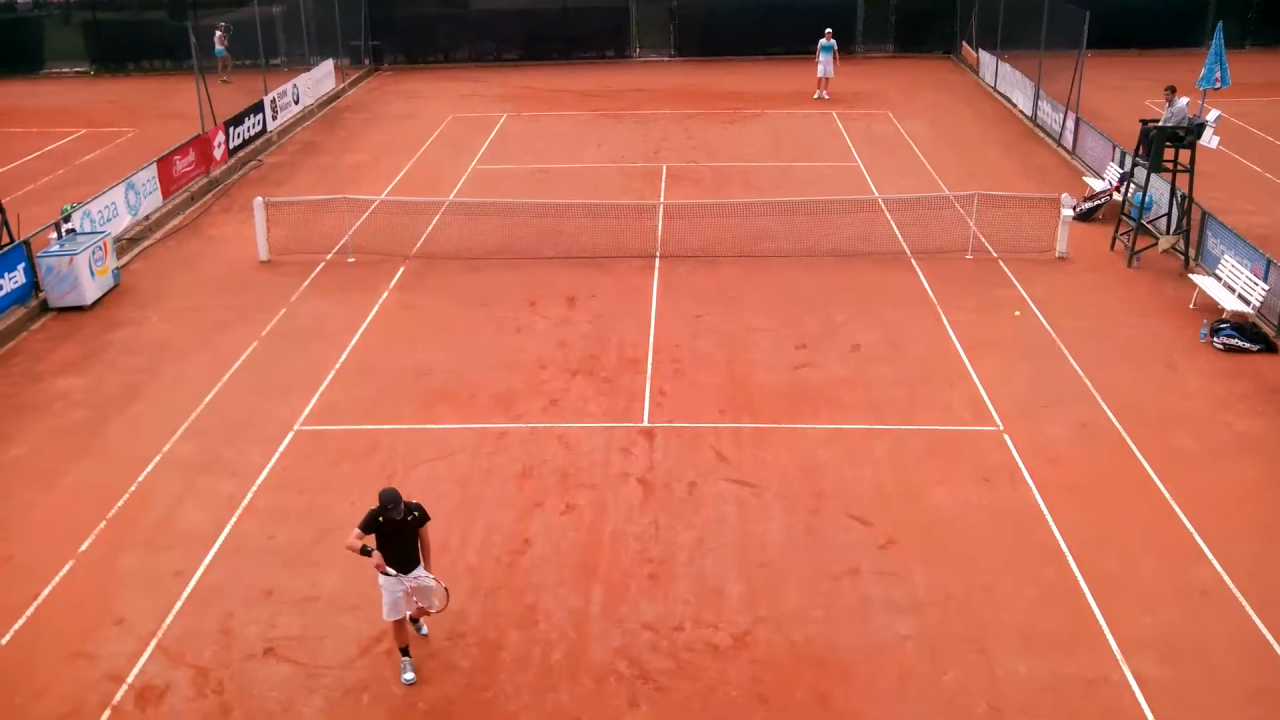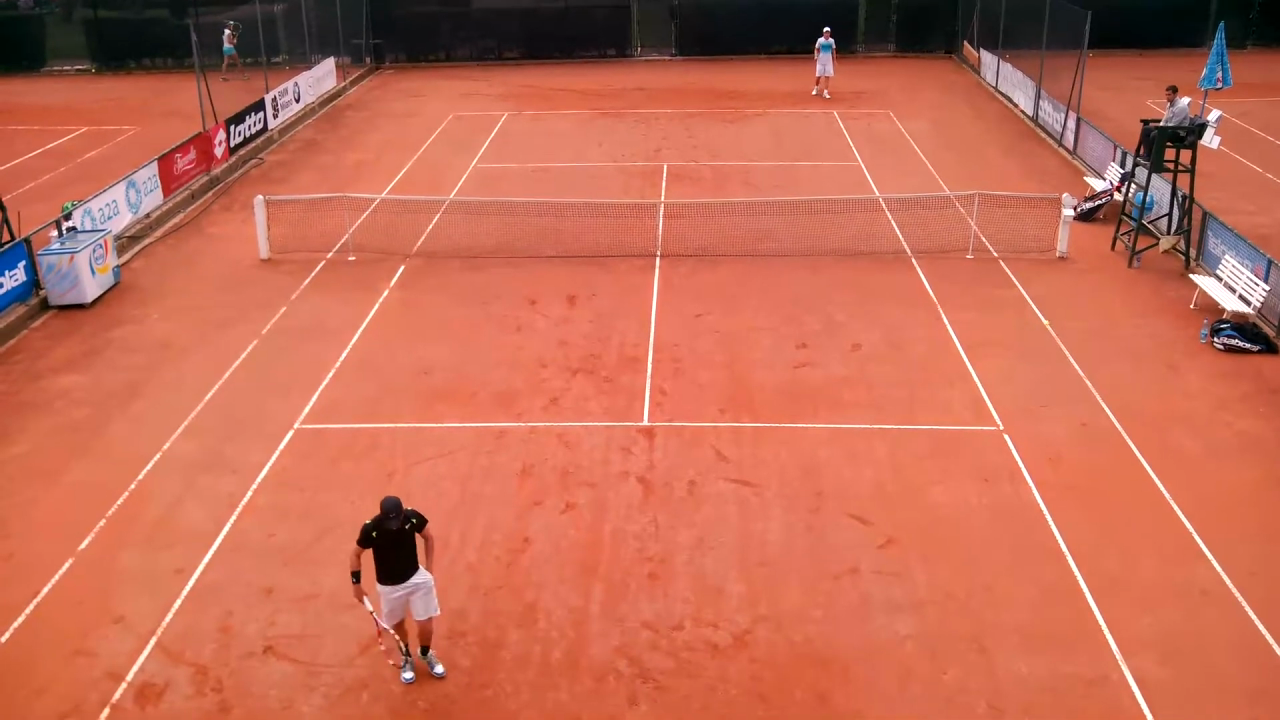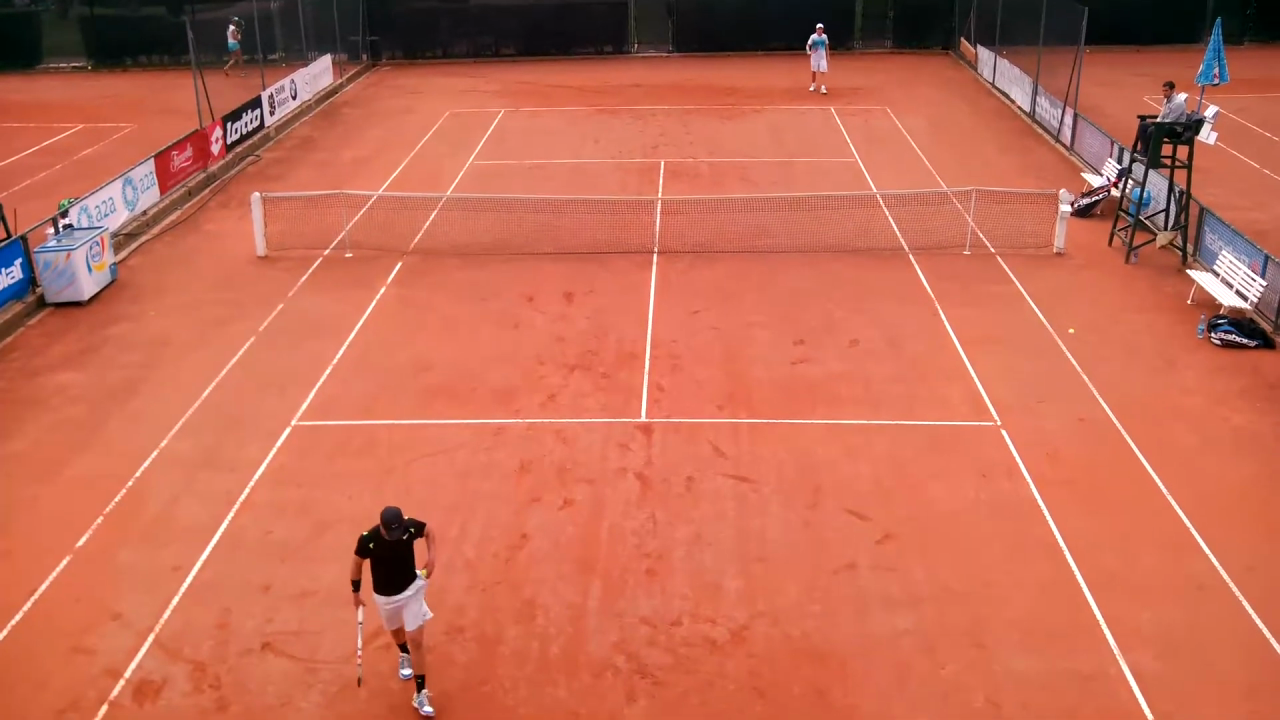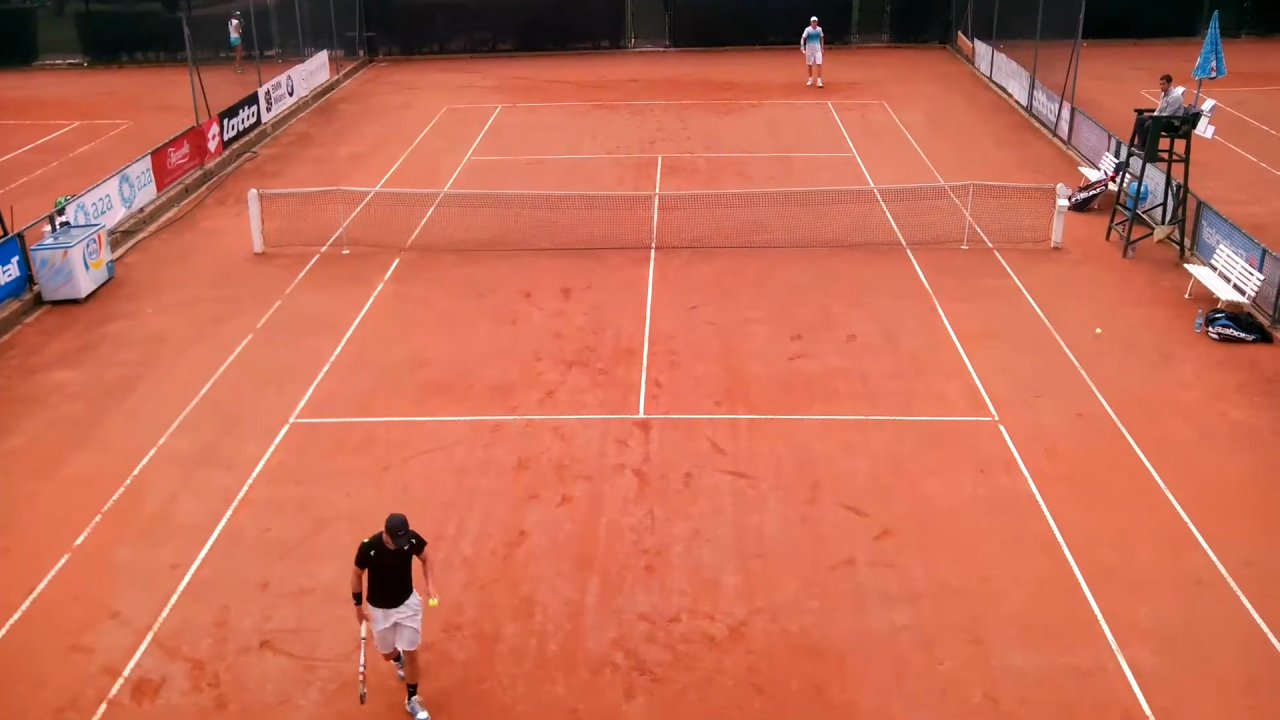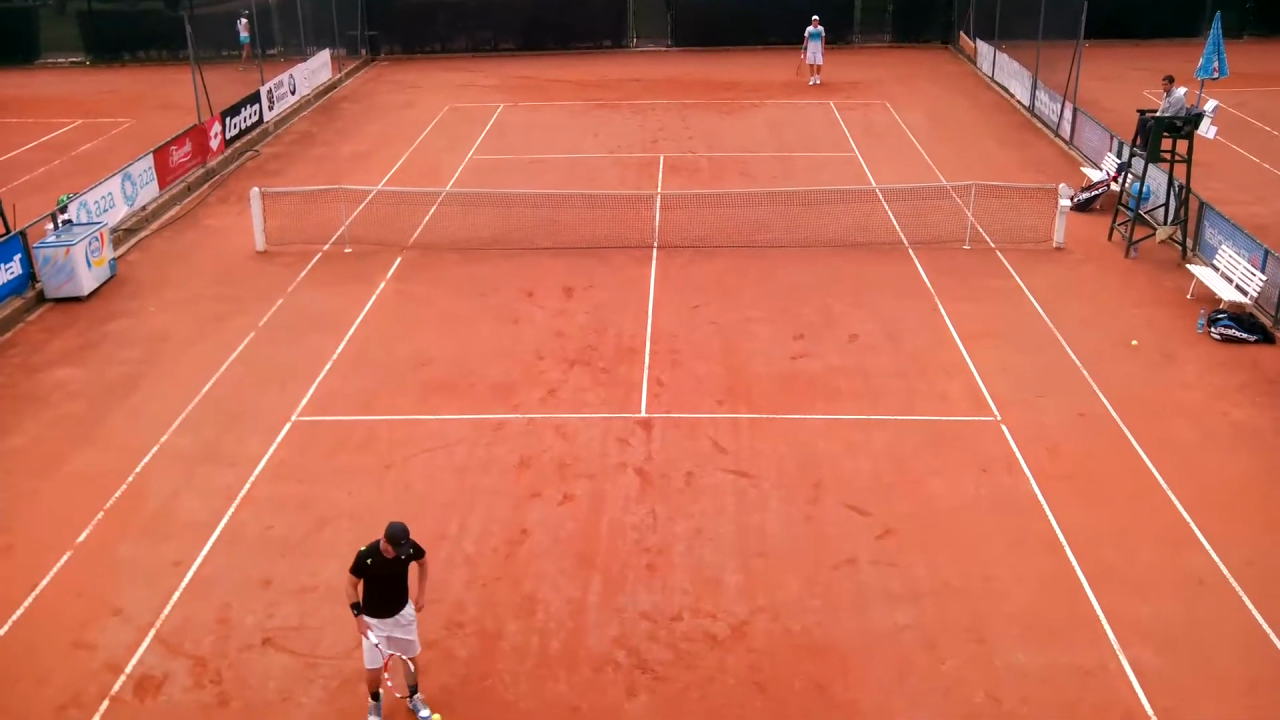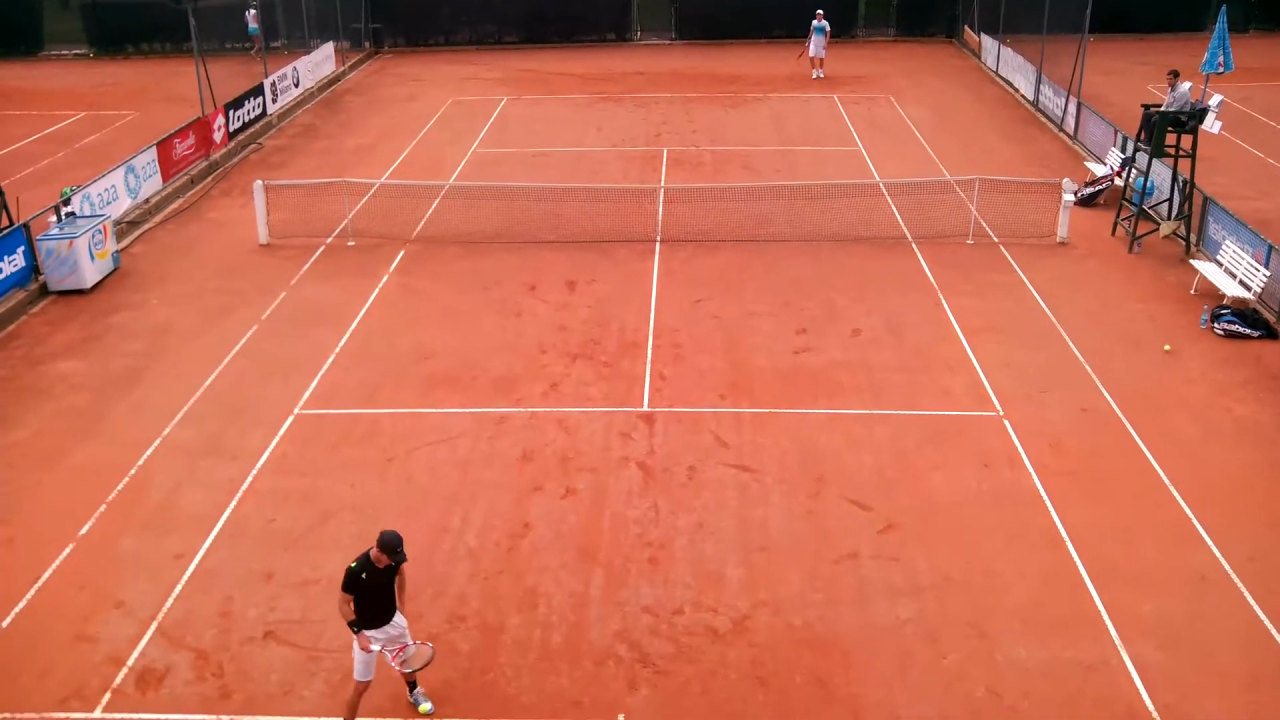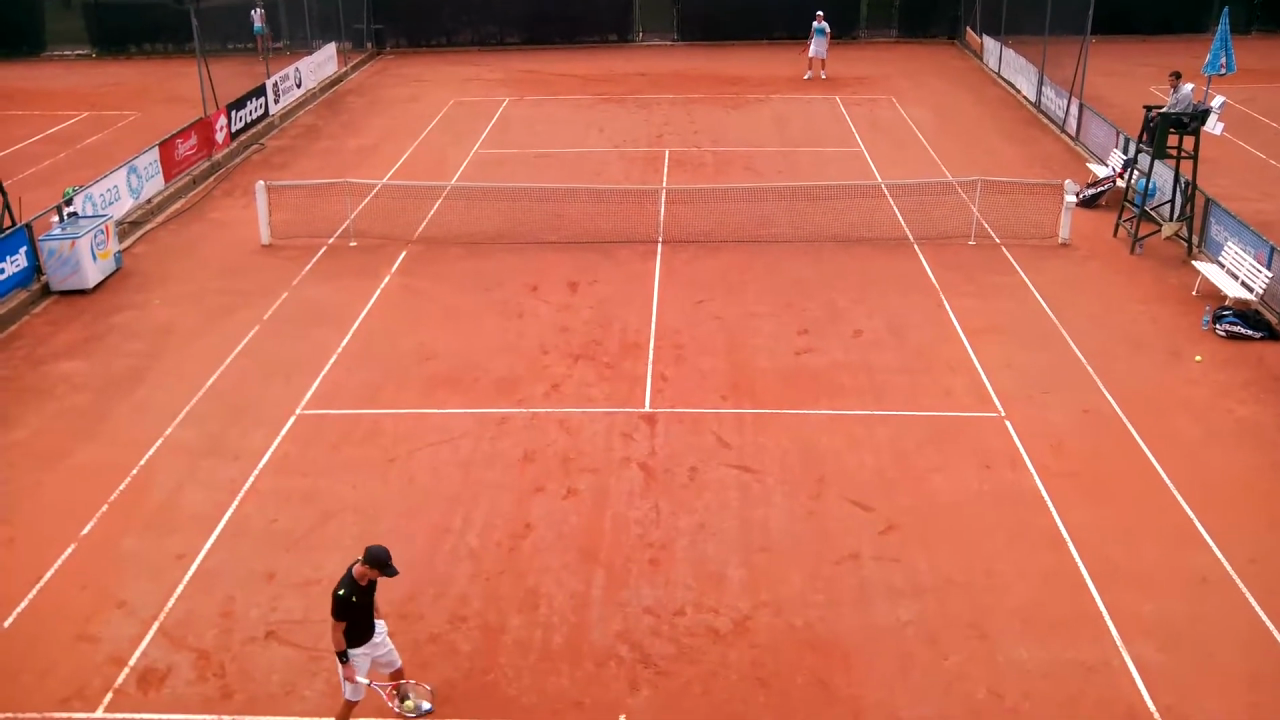
dt=0.2s
person 1, frame 1
left shoulder: (416, 510)
right shoulder: (375, 516)
left elbow: (424, 538)
right elbow: (350, 542)
left wrist: (428, 566)
right wrist: (371, 552)
left hip: (416, 570)
right hip: (390, 576)
right knee: (398, 621)
left ankle: (414, 619)
right ankle: (406, 660)
person 1, frame 2
left shoulder: (413, 517)
right shoulder: (371, 528)
left elbow: (428, 537)
right elbow: (355, 555)
left wrist: (429, 568)
right wrist: (356, 583)
left hip: (415, 578)
right hip: (388, 586)
left knee: (425, 627)
right knee: (397, 624)
left ankle: (426, 654)
right ankle: (406, 659)
person 1, frame 3
left shoulder: (411, 526)
right shoulder: (368, 539)
left elbow: (428, 531)
right elbow: (357, 564)
left wrist: (431, 557)
right wrist: (356, 592)
left hip: (411, 588)
right hip: (385, 595)
left knee: (416, 639)
right knee: (396, 629)
left ankle: (420, 694)
right ankle: (404, 655)
person 1, frame 4
left shoulder: (412, 539)
right shoulder: (369, 547)
left elbow: (425, 559)
right elbow: (356, 575)
left wrist: (430, 586)
right wrist: (358, 605)
left hip: (407, 603)
right hip: (380, 609)
left knee: (411, 653)
right knee: (387, 653)
left ankle: (412, 700)
right ankle: (398, 658)
person 1, frame 5
left shoulder: (410, 547)
right shoulder: (366, 555)
left elbow: (423, 563)
right elbow: (351, 586)
left wrist: (420, 594)
right wrist: (358, 616)
left hip: (403, 613)
right hip: (374, 620)
left knee: (410, 658)
right knee: (373, 673)
left ankle: (414, 697)
right ankle: (375, 702)
person 1, frame 6
left shoulder: (396, 556)
right shoulder: (356, 570)
right elbow: (343, 604)
left wrist: (402, 601)
right wrist: (358, 633)
left hip: (392, 620)
right hip: (368, 631)
right knee: (361, 686)
left ankle: (414, 691)
person 1, frame 7
left shoulder: (370, 572)
right shoulder: (343, 594)
right elbow: (335, 633)
left wrist: (378, 617)
right wrist: (345, 663)
left hip: (374, 632)
right hip: (354, 647)
left knee: (397, 669)
right knee: (353, 698)
